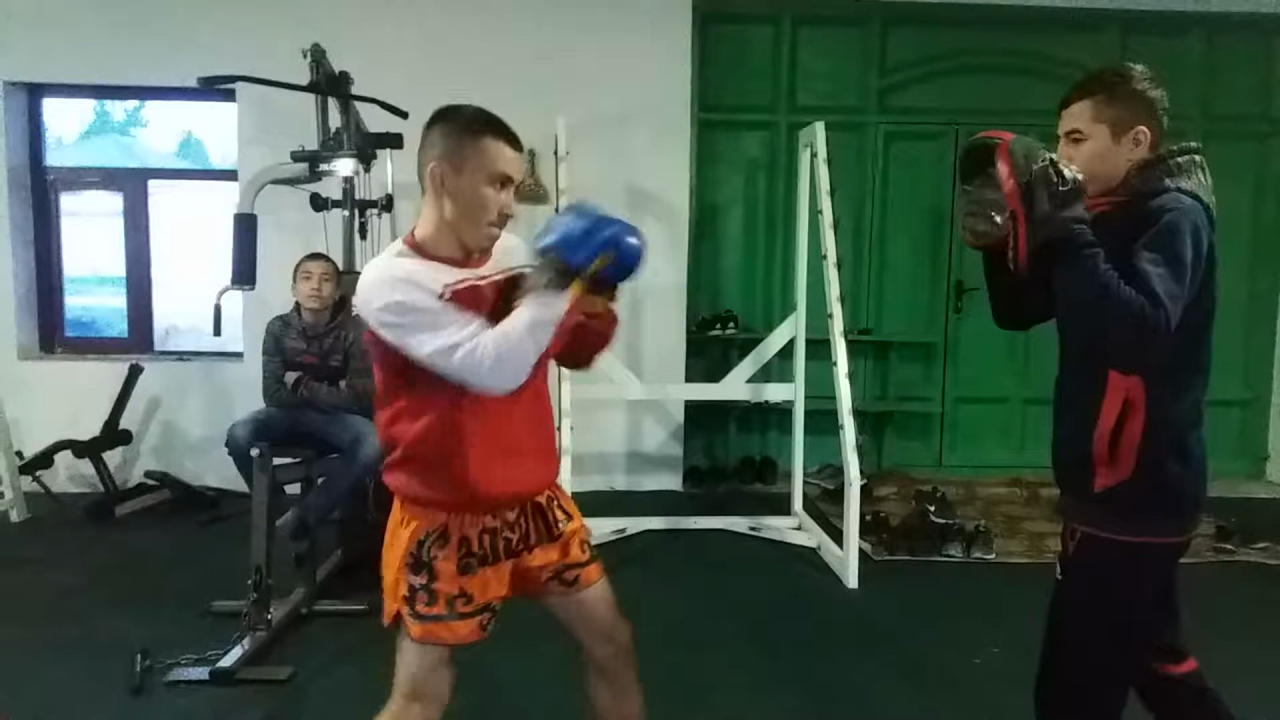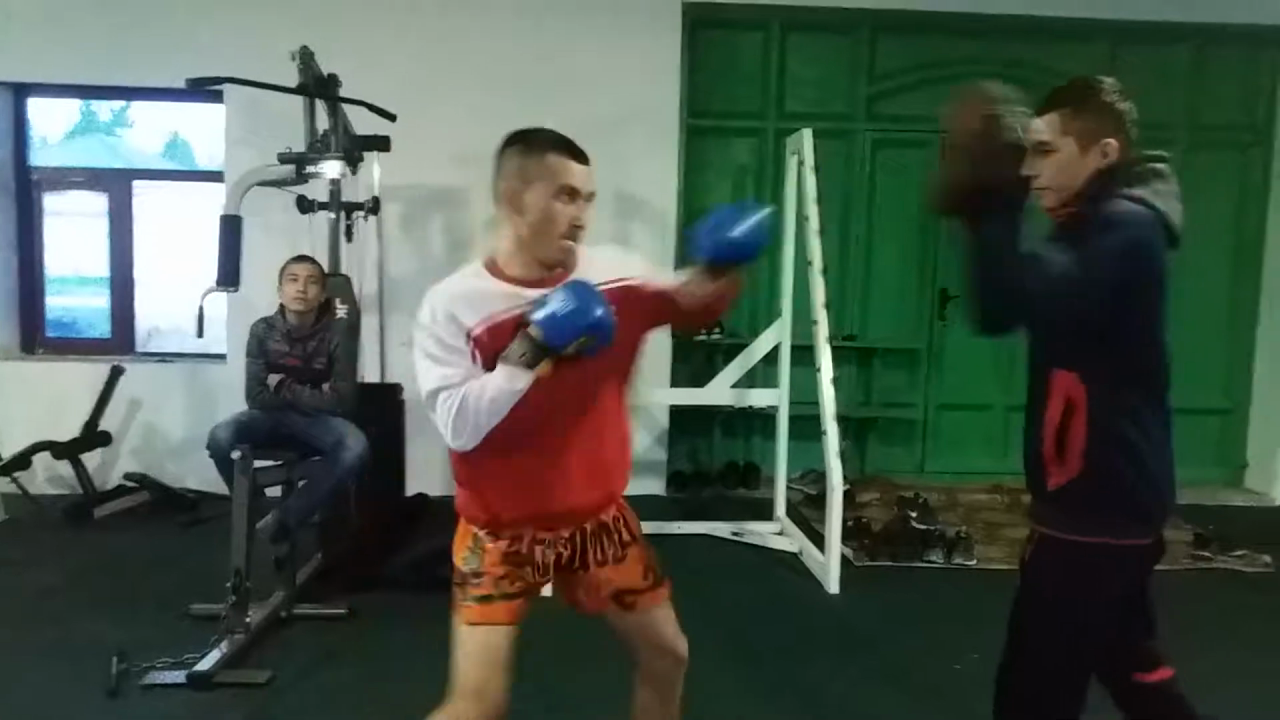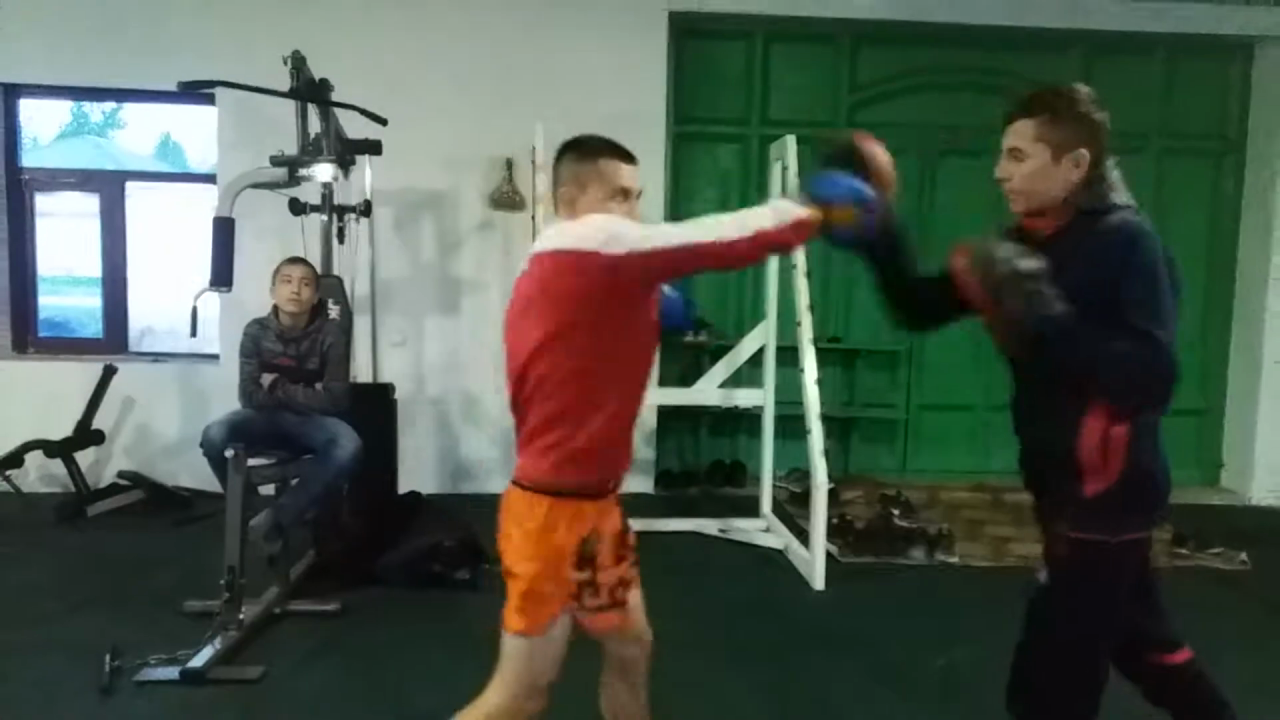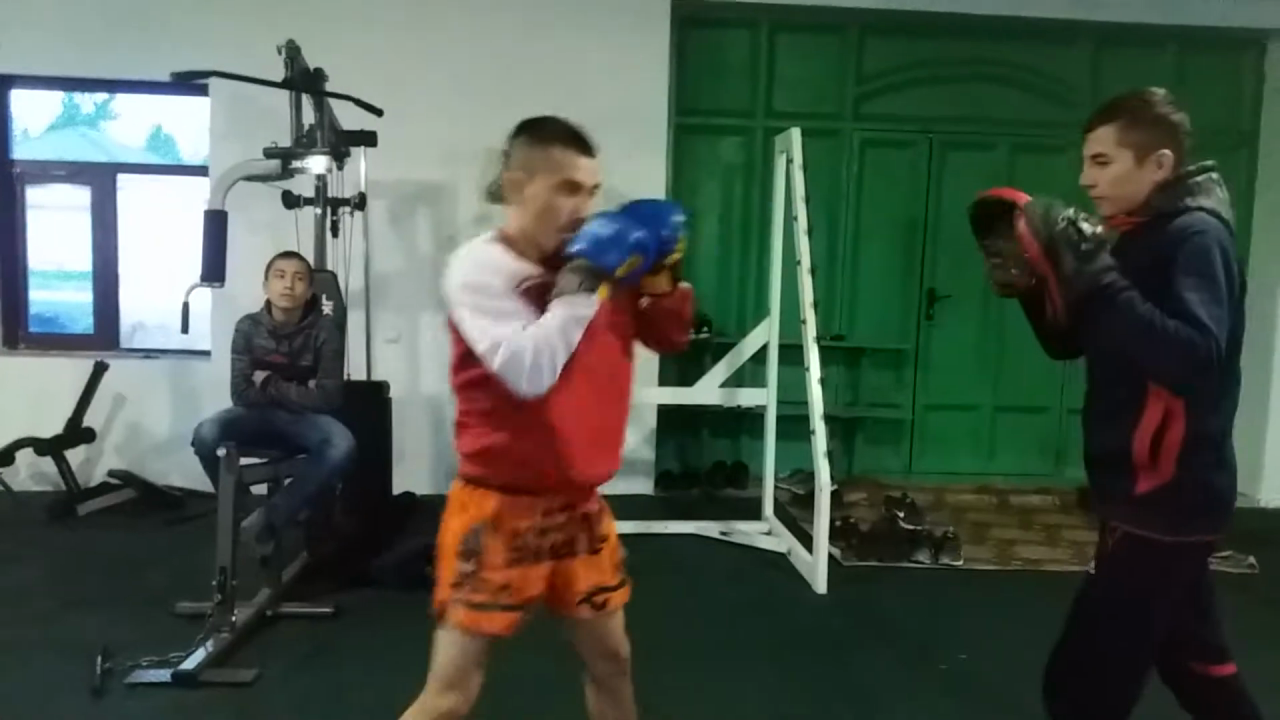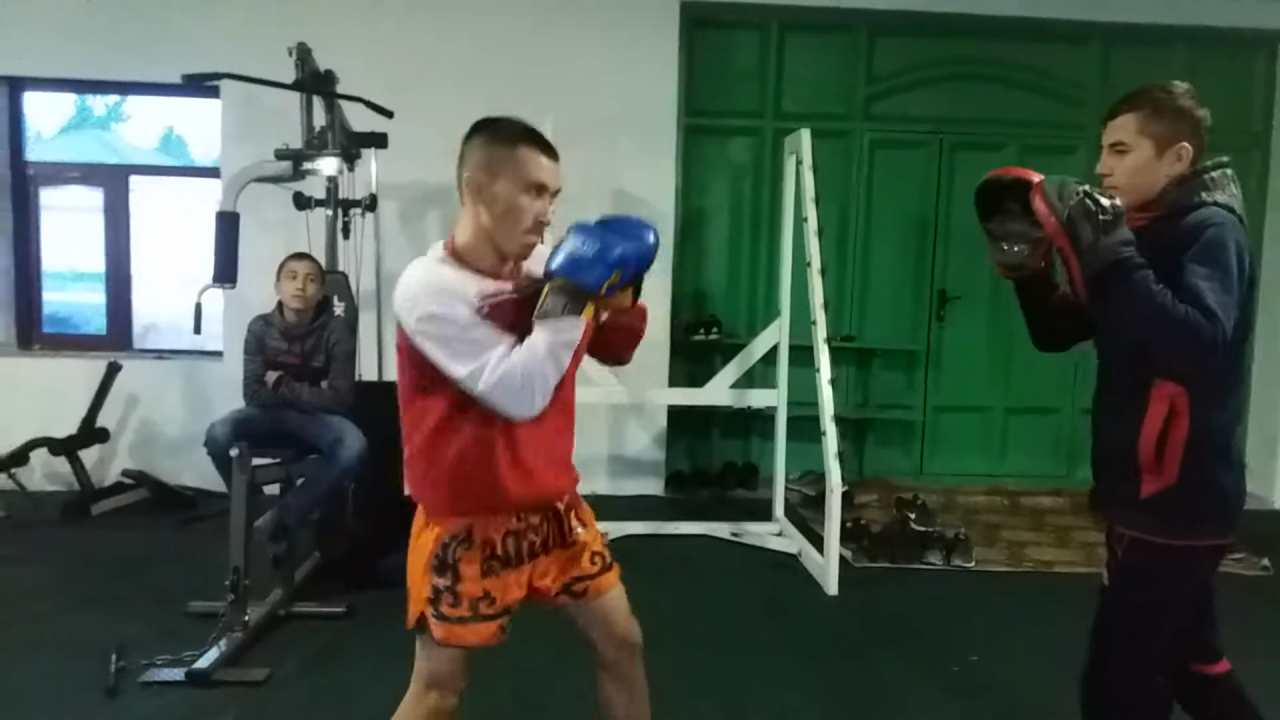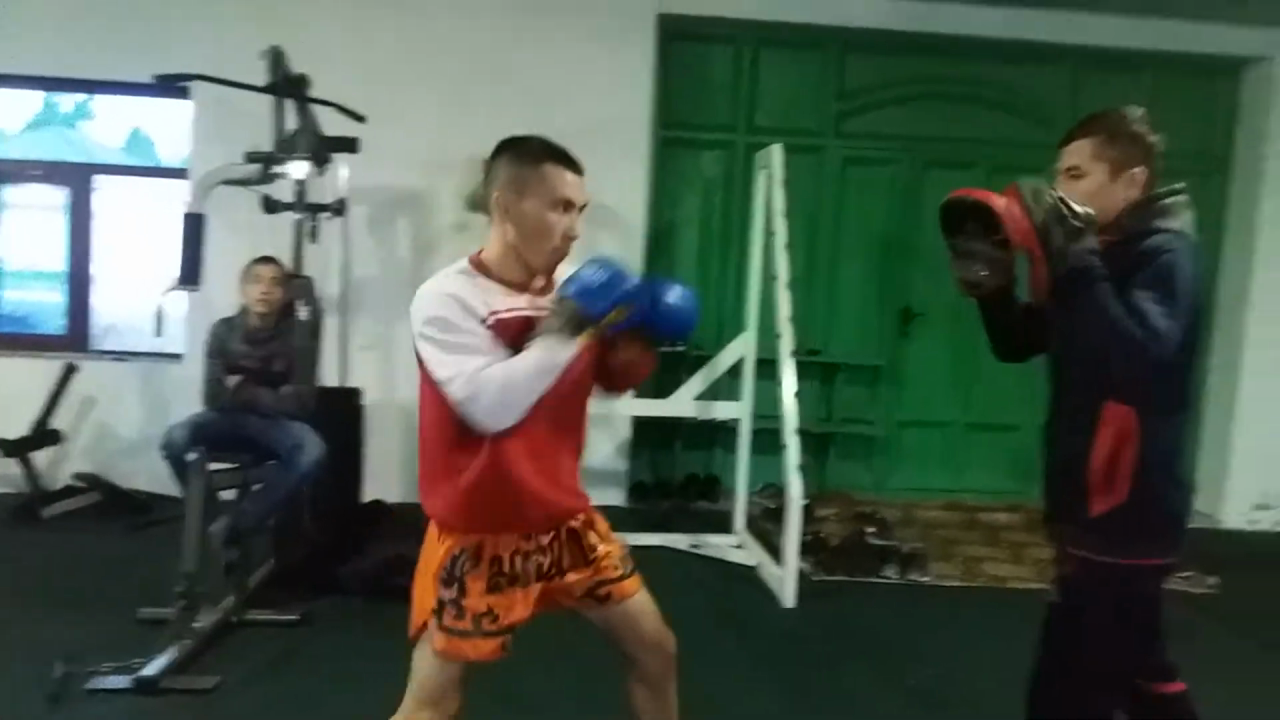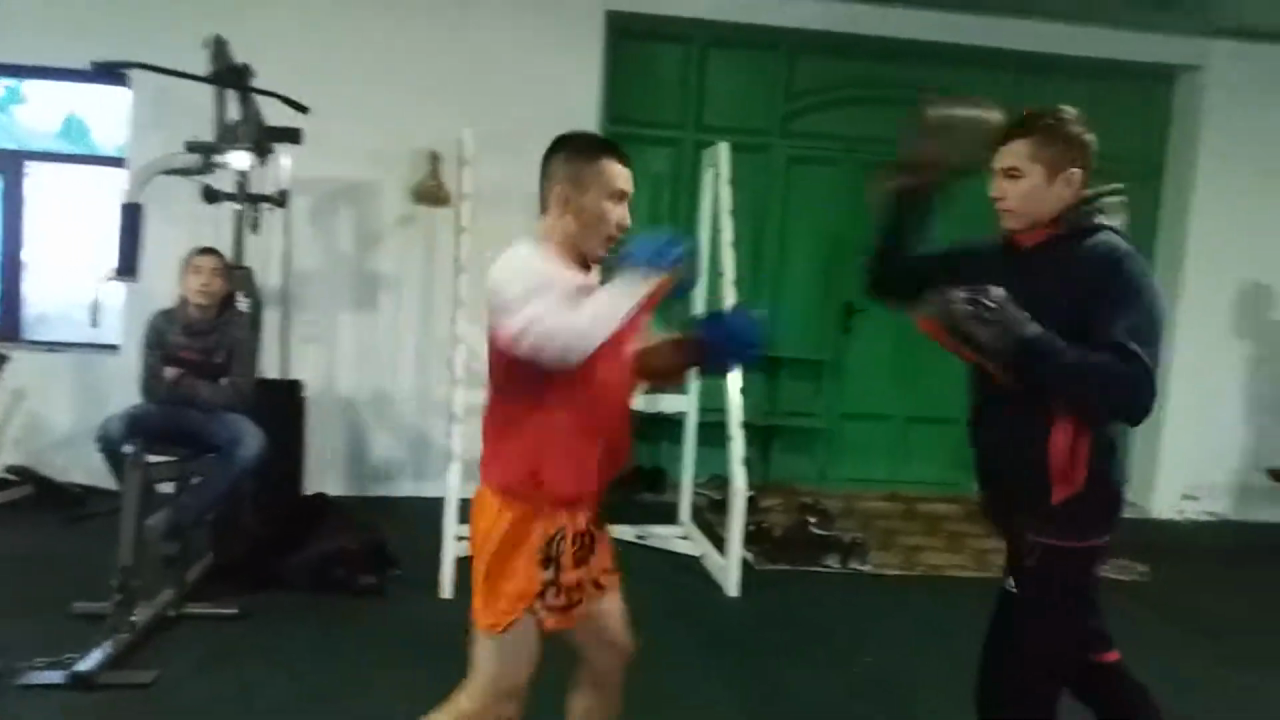
dt=0.3s
person 1, frame 1
left shoulder: (1175, 218)
right shoulder: (1114, 221)
left elbow: (1140, 333)
right elbow: (1018, 311)
left wrist: (1065, 232)
left hip: (1135, 490)
right hip: (1120, 485)
right knee: (1151, 657)
person 1, frame 2
left shoulder: (1123, 228)
right shoulder: (1100, 225)
left elbow: (1024, 296)
right elbow: (1000, 308)
left wrist: (984, 201)
right wrist: (994, 195)
left hip: (1098, 496)
right hip: (1119, 488)
right knee: (1130, 664)
person 1, frame 3
left shoulder: (1123, 241)
right shoulder: (1032, 243)
left elbow: (1150, 380)
right elbow: (920, 306)
left wrist: (1045, 322)
right wrist: (874, 233)
left hip: (1106, 495)
right hip: (1085, 491)
right knee: (1147, 648)
person 1, frame 4
left shoulder: (1196, 239)
right shoulder: (1140, 240)
left elbow: (1194, 360)
right elbow: (1069, 342)
left wrist: (1097, 279)
right wrist: (1029, 282)
left hip: (1166, 498)
right hip: (1158, 495)
right knee: (1194, 659)
person 1, frame 5
left shoulder: (1209, 233)
right shoulder: (1147, 234)
left elbow: (1199, 348)
right elbow: (1057, 332)
left wrist: (1111, 260)
right wrist: (1028, 267)
left hip: (1175, 498)
right hip: (1152, 495)
right knee: (1189, 661)
person 1, frame 6
left shoulder: (1164, 258)
right shoulder: (1110, 255)
left elbow: (1138, 363)
right elbow: (1015, 344)
left wrist: (1077, 262)
right wrist: (990, 284)
left hip: (1125, 518)
right hip: (1117, 512)
person 1, frame 7
left shoulder: (1109, 262)
right shoulder: (1007, 258)
left elbow: (1129, 393)
right elbow: (894, 283)
left wrist: (1025, 342)
right wrist: (906, 204)
left hip: (1066, 503)
right hip: (1030, 497)
right knee: (1079, 651)
person 2, frame 1
left shoulder: (509, 253)
right shoulder: (391, 283)
left elbow: (572, 350)
right elbow: (496, 367)
left wrist: (594, 300)
right wrist: (558, 282)
left hip: (533, 502)
right hip: (446, 522)
left knee: (611, 641)
person 2, frame 2
left shoulder: (607, 270)
right shoulder: (454, 303)
left elbow: (695, 302)
right elbow: (457, 426)
left wrist: (726, 267)
right wrist: (532, 354)
left hip: (598, 516)
right hip: (502, 529)
left knee: (667, 656)
person 2, frame 3
left shoulder: (575, 271)
right shoulder: (585, 244)
right elbow: (714, 238)
left wrist: (648, 321)
right wrist: (812, 213)
left hip: (589, 499)
right hip: (559, 507)
left knee: (631, 647)
person 2, frame 4
left shoulder: (588, 251)
right shoulder: (475, 269)
left elbow: (670, 335)
right elbow: (533, 371)
left wrist: (663, 274)
right wrist: (585, 283)
left hip: (579, 507)
right hip: (503, 508)
left knee: (611, 656)
person 2, frame 5
left shoulder: (543, 262)
right shoulder: (428, 289)
left elbow: (614, 349)
right elbow: (520, 393)
left wrist: (620, 295)
right wrist: (567, 301)
left hip: (551, 505)
right hip: (468, 524)
left knee: (623, 643)
person 2, frame 6
left shoulder: (565, 283)
right shoulder: (440, 301)
right elbow: (496, 404)
right wrist: (567, 326)
left hip: (561, 519)
right hip: (470, 531)
left knee: (656, 651)
person 2, frame 7
left shoulder: (583, 277)
right shoulder: (526, 273)
left elbow: (613, 367)
right elbow: (571, 338)
left wrist: (692, 348)
right wrist: (641, 279)
left hip: (573, 512)
right hip: (527, 513)
left knee: (612, 655)
person 3, frame 1
left shoulder: (353, 331)
right shoulder: (279, 328)
left elbow: (358, 398)
right elbow: (274, 396)
left wrist: (302, 385)
right wrist: (328, 393)
left hip: (337, 418)
right hip: (291, 415)
left knee: (373, 446)
right knee: (238, 436)
left ankle: (300, 518)
person 3, frame 2
left shoulder: (336, 335)
right shoulder: (263, 330)
left elbow: (341, 402)
right elbow: (256, 398)
left wrist: (286, 388)
right wrist: (311, 395)
left hip: (319, 421)
right hip: (274, 418)
left knee: (356, 449)
right knee: (220, 438)
left ankle: (280, 521)
person 3, frame 3
left shoulder: (330, 335)
right shoulder: (256, 331)
left elbow: (334, 401)
right elbow: (251, 397)
left wrist: (279, 387)
right wrist: (305, 395)
left hip: (312, 421)
right hip: (267, 417)
left knee: (349, 448)
right knee: (213, 437)
left ankle: (274, 520)
person 3, frame 4
left shoulder: (324, 330)
right shoulder: (249, 327)
left elbow: (327, 399)
right elbow: (241, 394)
left wrist: (272, 385)
right wrist: (298, 393)
left hip: (306, 419)
right hip: (260, 415)
left knee: (342, 446)
right knee: (205, 435)
left ankle: (267, 520)
person 3, frame 5
left shoulder: (336, 332)
right shoulder: (260, 328)
left elbow: (338, 399)
right elbow: (254, 395)
left wrist: (283, 385)
right wrist: (309, 393)
left hip: (318, 419)
right hip: (271, 416)
left knee: (354, 447)
right knee: (218, 435)
left ankle: (280, 520)
person 3, frame 6
left shoulder: (297, 337)
right shoulder: (223, 331)
left elbow: (299, 404)
right elbow: (214, 398)
left wrist: (243, 390)
right wrist: (269, 398)
left hip: (277, 424)
right hip: (232, 420)
left knee: (313, 451)
right knee: (176, 438)
left ankle: (235, 525)
person 3, frame 7
left shoulder: (238, 328)
right shoulder: (162, 323)
left elbow: (238, 397)
right elbow: (153, 390)
left wrist: (182, 382)
right wrist: (209, 390)
left hip: (217, 417)
right hip: (170, 412)
left knee: (253, 445)
right knee: (111, 431)
left ankle: (173, 518)
